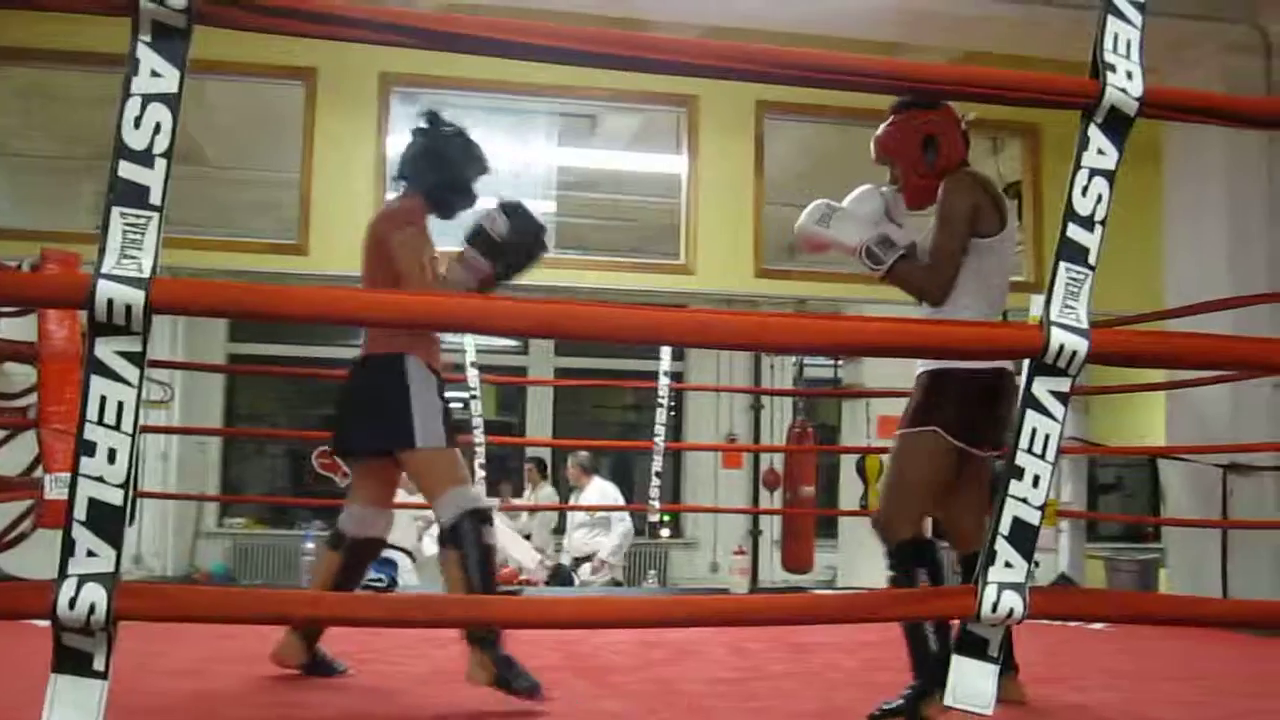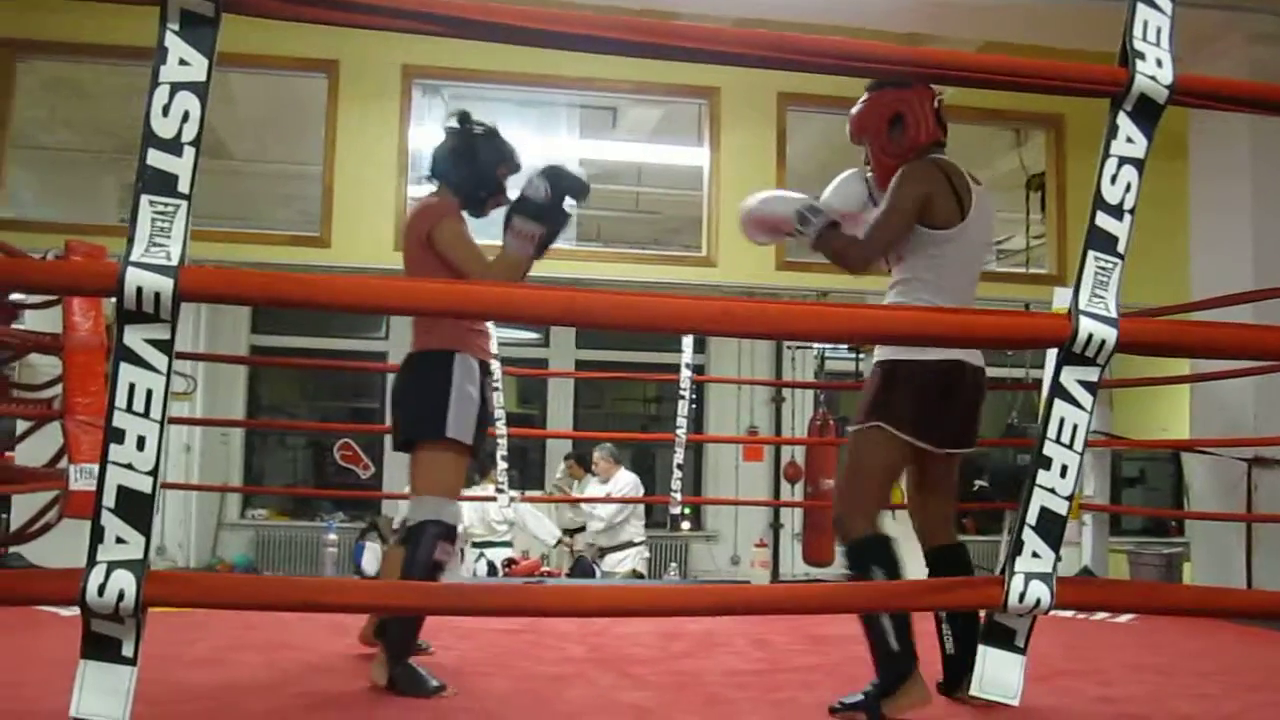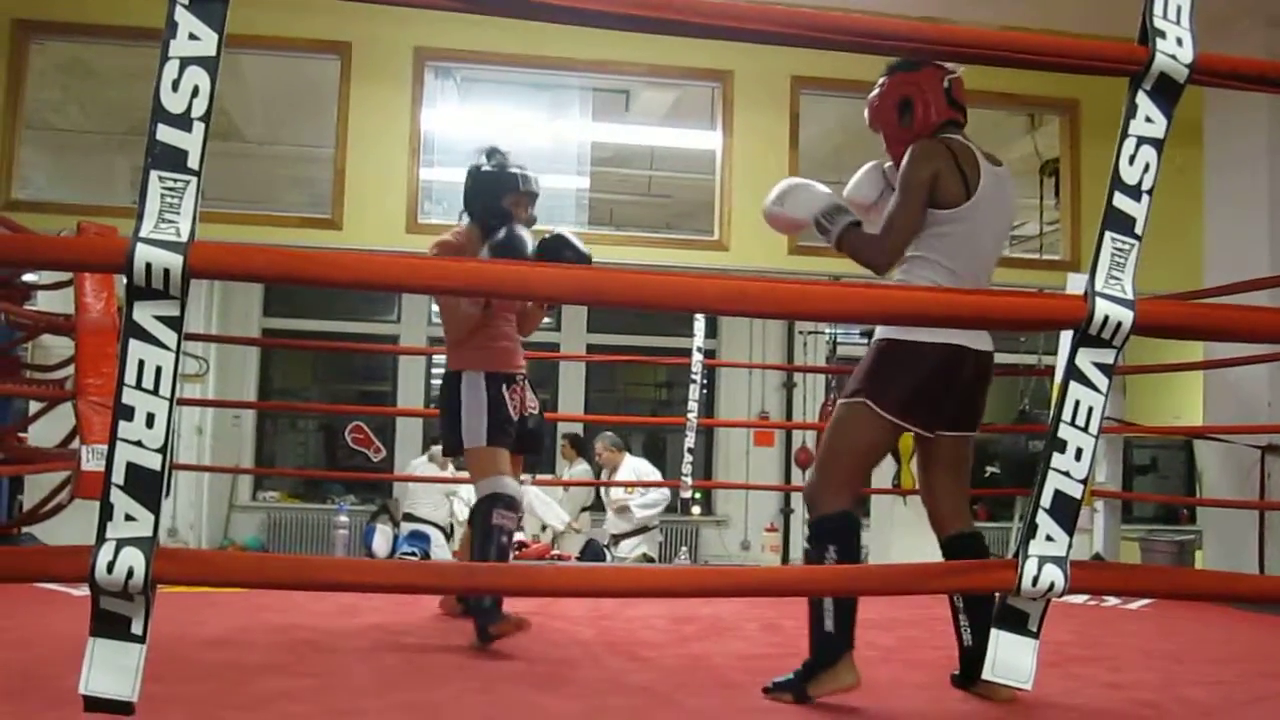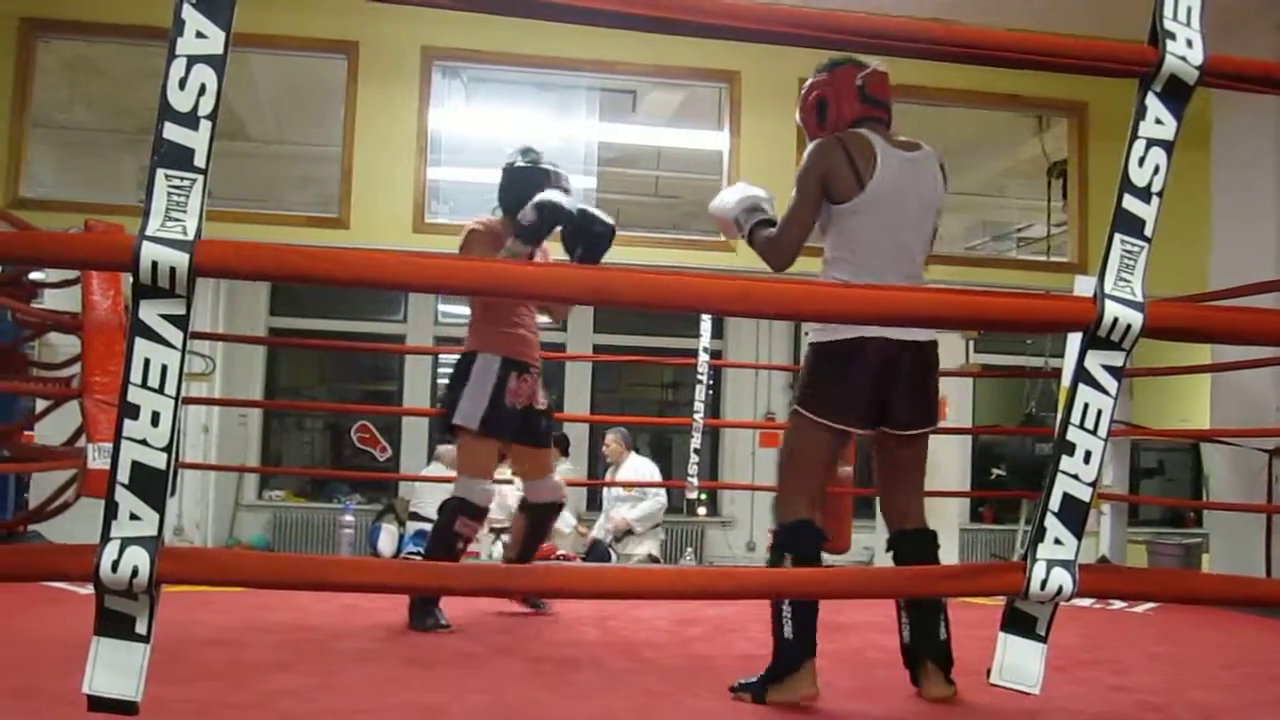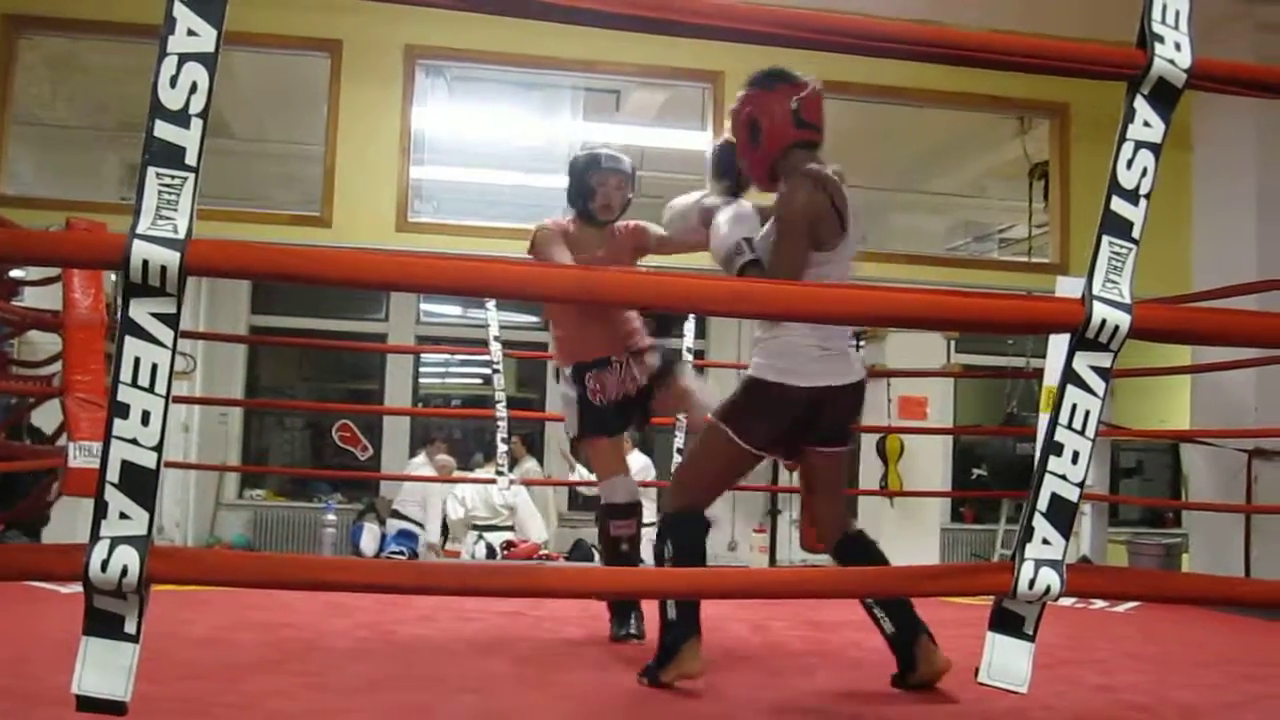
dt=0.7s
person 1, frame 1
left shoulder: (962, 187)
right shoulder: (977, 200)
left elbow: (936, 288)
left wrist: (864, 244)
right wrist: (894, 238)
left hip: (959, 376)
right hip: (977, 377)
left knee: (898, 519)
right knee: (966, 530)
right ankle: (998, 670)
person 1, frame 2
left shoulder: (921, 174)
right shoulder: (973, 191)
left elbow: (863, 258)
left wrist: (803, 217)
right wrist: (868, 217)
left hip: (915, 366)
right hip: (960, 369)
left knee: (854, 517)
right knee: (938, 527)
person 1, frame 3
left shoulder: (930, 155)
right shoulder: (998, 175)
left elbow: (884, 258)
left wrist: (826, 215)
right wrist: (888, 207)
left hip: (915, 345)
right hip: (969, 352)
left knee: (829, 489)
right knee: (952, 513)
left ankle: (830, 658)
right ankle: (984, 664)
person 1, frame 4
left shoulder: (832, 153)
right shoulder: (930, 162)
left elbow: (782, 256)
left wrist: (747, 213)
left hip: (847, 342)
right hip: (914, 345)
left knee: (797, 502)
right knee: (907, 510)
left ankle: (794, 667)
right ankle: (931, 664)
person 1, frame 5
left shoulder: (804, 194)
right shoulder: (812, 187)
left wrist: (738, 252)
left hip: (784, 385)
right hip: (837, 381)
left knee: (683, 500)
right knee: (835, 529)
left ankle: (681, 651)
right ankle: (916, 645)
person 2, frame 1
left shoulder: (406, 223)
right shoulder: (403, 218)
left wrist: (493, 266)
right wrist: (482, 254)
left hip: (382, 379)
right hip: (399, 375)
left knee: (363, 523)
right knee: (465, 507)
left ankle: (299, 640)
right ankle: (486, 649)
person 2, frame 2
left shoulder: (438, 217)
right shoulder: (438, 211)
right elbow: (489, 282)
left wrist: (532, 238)
right wrist: (530, 220)
left hip: (439, 370)
right hip: (448, 368)
left knee: (427, 510)
right knee: (436, 515)
left ankle: (387, 624)
right ankle: (394, 654)
person 2, frame 3
left shoulder: (512, 249)
right shoulder: (451, 250)
right elbow: (455, 330)
left hip: (513, 384)
right hip: (474, 384)
left knee: (503, 499)
right knee: (499, 495)
left ankle: (465, 595)
right ankle: (487, 611)
person 2, frame 4
left shoulder: (537, 245)
right shoulder: (484, 233)
left elbow: (558, 310)
right elbow: (485, 296)
left wrist: (583, 259)
right wrist: (521, 241)
left hip: (526, 375)
right hip: (489, 369)
left knee: (547, 494)
right knee: (474, 492)
right ankle: (424, 597)
person 2, frame 5
left shoulder: (633, 235)
right shoulder: (551, 234)
left elbow: (695, 240)
left hip: (635, 358)
right hip: (587, 372)
left knee: (695, 407)
right knee: (617, 488)
right ankle: (625, 608)
